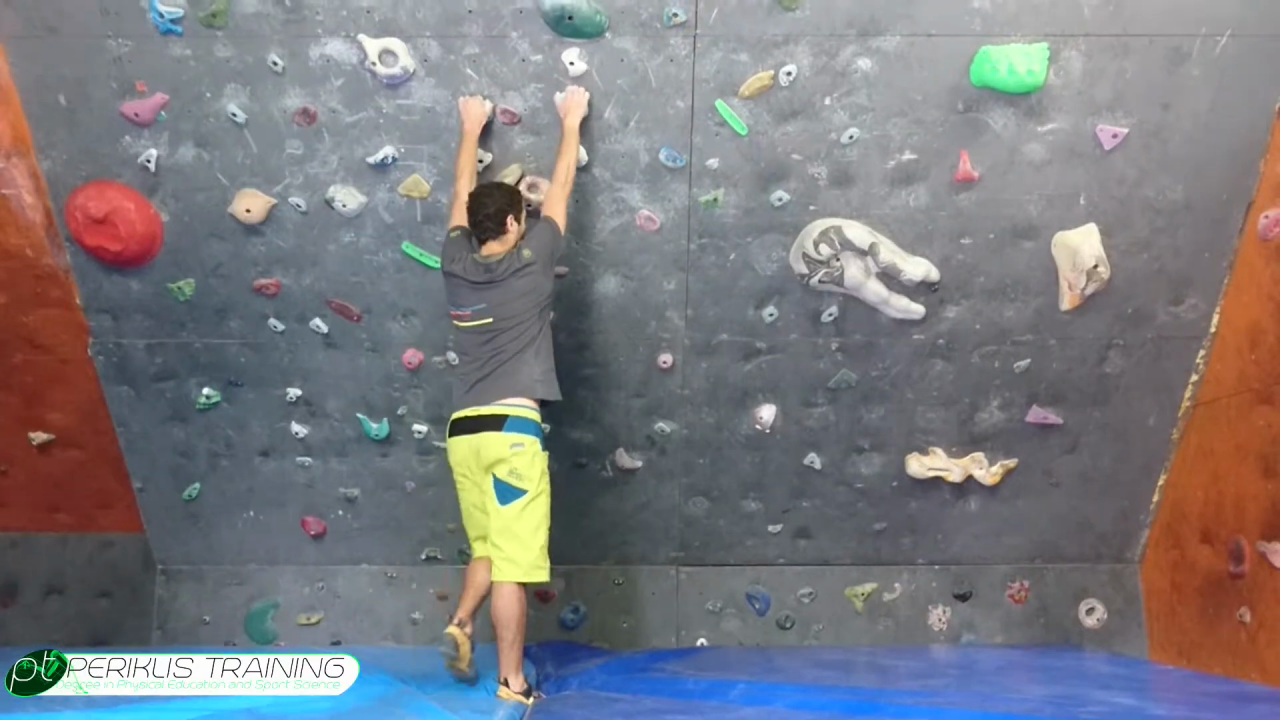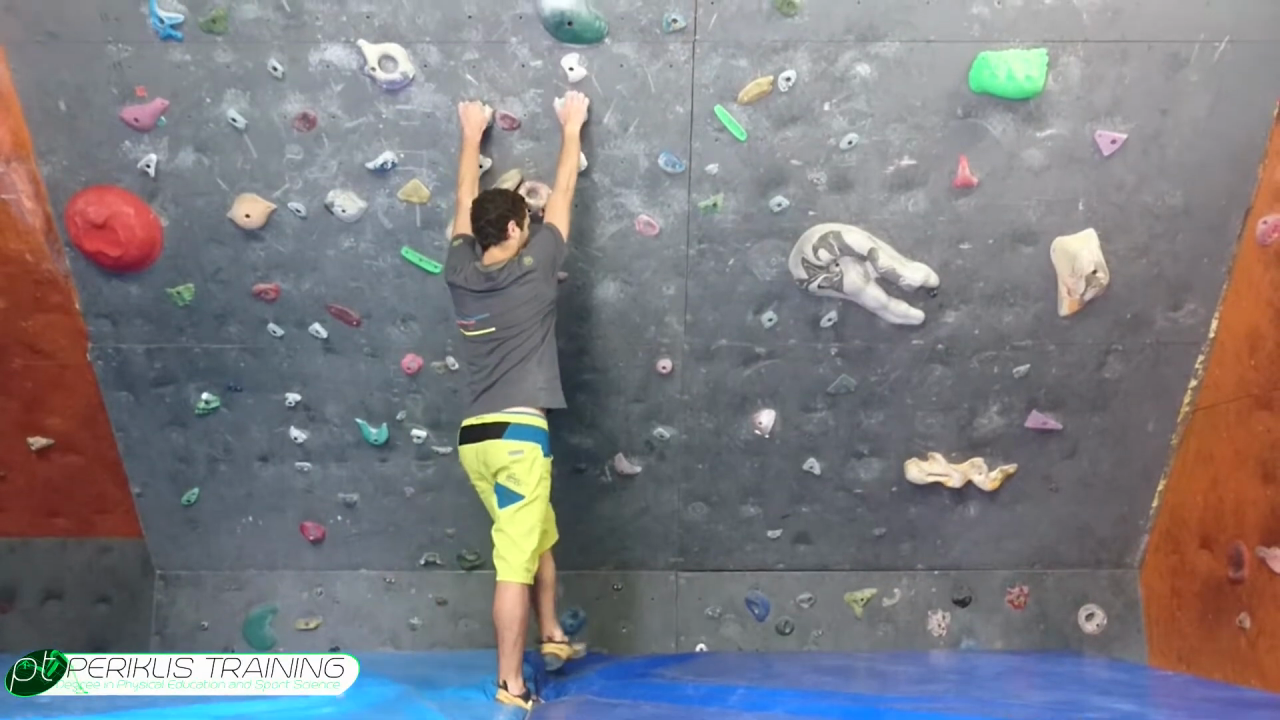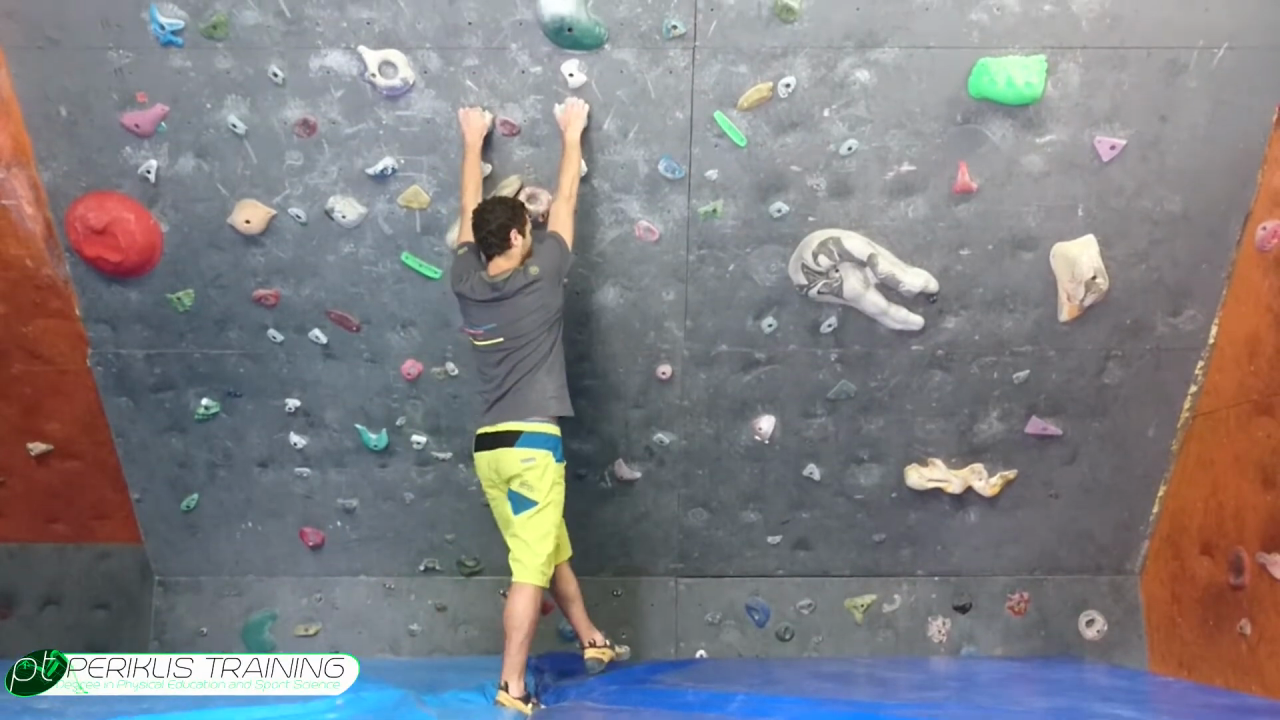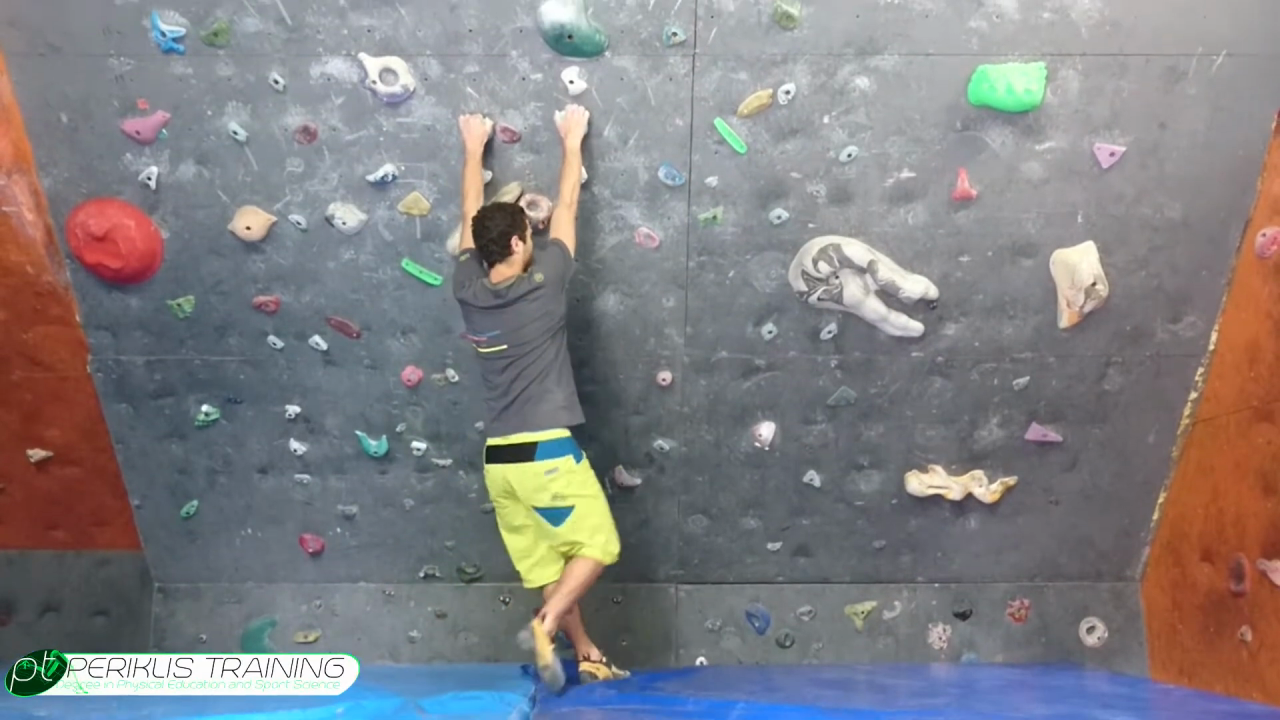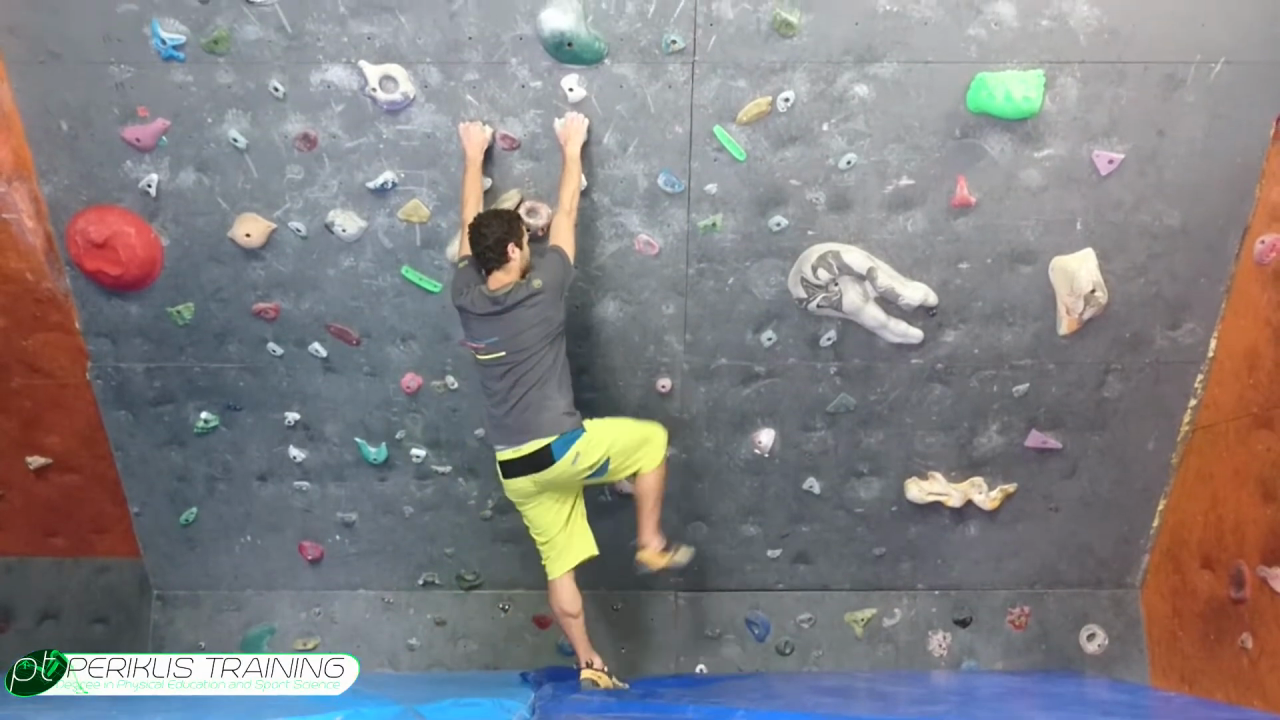
dt=0.3s
person 1, frame 1
left shoulder: (455, 264)
right shoulder: (532, 262)
left elbow: (463, 196)
right elbow: (560, 190)
left wrist: (472, 128)
right wrist: (571, 123)
left hip: (463, 430)
right hip: (513, 428)
left knee: (490, 547)
right knee: (515, 561)
left ankle: (460, 625)
right ankle: (512, 682)
person 1, frame 2
left shoulder: (459, 272)
right shoulder: (534, 269)
left elbow: (466, 203)
right elbow: (562, 197)
left wrist: (472, 134)
right wrist: (571, 129)
left hip: (473, 437)
right hip: (519, 434)
left knee: (540, 538)
right knee: (515, 563)
left ankle: (552, 639)
right ankle: (510, 685)
person 1, frame 3
left shoulder: (465, 283)
right shoulder: (540, 278)
left elbow: (469, 211)
right elbow: (564, 203)
left wrist: (473, 140)
right wrist: (572, 135)
left hip: (487, 446)
right hip: (530, 443)
left knee: (552, 552)
right knee: (530, 569)
left ankle: (591, 641)
person 1, frame 4
left shoulder: (467, 290)
right shoulder: (543, 285)
left elbow: (471, 218)
right elbow: (565, 210)
left wrist: (474, 147)
right wrist: (572, 142)
left hip: (498, 457)
right hip: (546, 450)
left knee: (549, 564)
right knee: (598, 547)
left ankle: (587, 655)
right ankle: (545, 627)
person 1, frame 5
left shoulder: (463, 297)
right shoulder: (542, 290)
left elbow: (473, 227)
right elbow: (565, 217)
left wrist: (475, 155)
right wrist: (572, 149)
left hip: (513, 465)
right hip: (564, 446)
left knee: (562, 562)
right knee: (651, 444)
left ankle: (590, 664)
right ankle: (652, 545)
